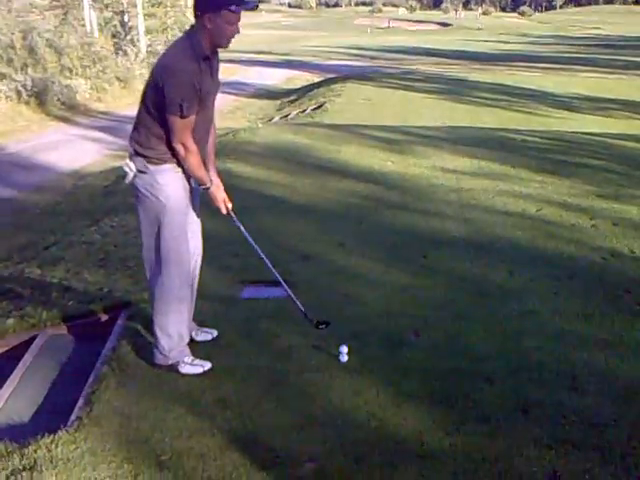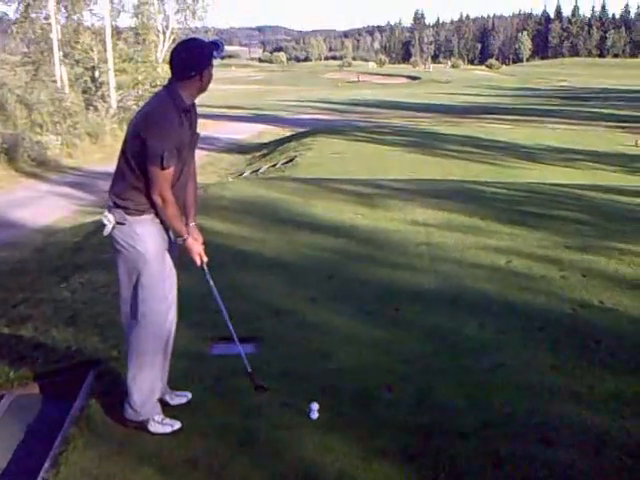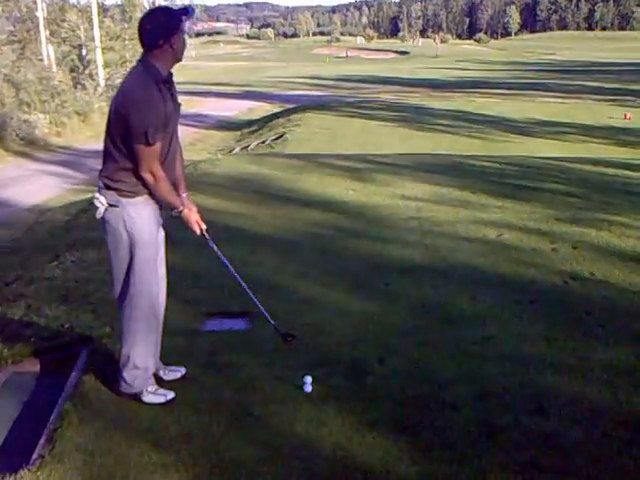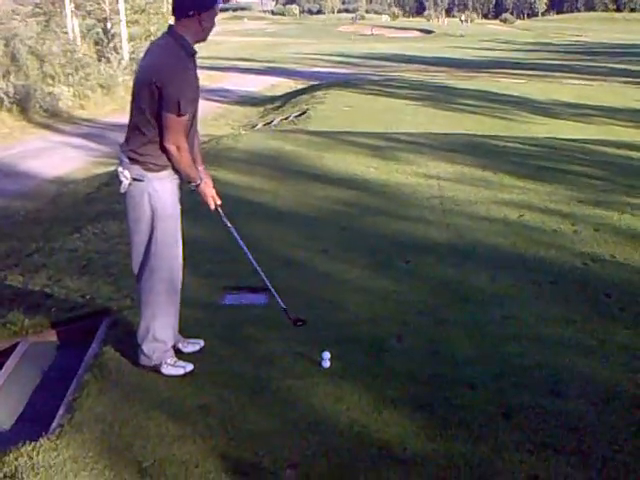
dt=1s
person 1, frame 1
left shoulder: (210, 55)
right shoulder: (179, 67)
right elbow: (182, 143)
left wrist: (213, 172)
right wrist: (209, 186)
left hip: (181, 168)
right hip: (160, 171)
left knee: (189, 253)
right knee: (174, 261)
left ankle: (182, 324)
right ankle: (170, 349)
person 1, frame 2
left shoulder: (186, 109)
right shoulder: (162, 118)
left elbow: (188, 169)
right elbow: (160, 194)
left wrist: (191, 224)
right wrist: (185, 238)
left hip: (156, 220)
right hip: (137, 222)
left knee: (164, 310)
right knee: (151, 315)
left ankle: (156, 388)
right ankle: (141, 407)
person 1, frame 3
left shoulder: (162, 80)
right shoulder: (143, 94)
left elbow: (172, 142)
right elbow: (149, 170)
left wrist: (185, 195)
right wrist: (181, 209)
left hip: (145, 199)
right hip: (129, 203)
left knee: (152, 288)
right knee: (142, 292)
left ankle: (149, 363)
right ankle: (135, 379)
person 1, frame 4
left shoulder: (167, 48)
right shoulder: (177, 66)
right elbow: (173, 143)
left wrist: (201, 169)
right wrist: (198, 182)
left hip: (155, 170)
right hip: (151, 175)
left knee: (169, 262)
right knee: (160, 266)
left ankle: (167, 335)
right ankle: (154, 350)
